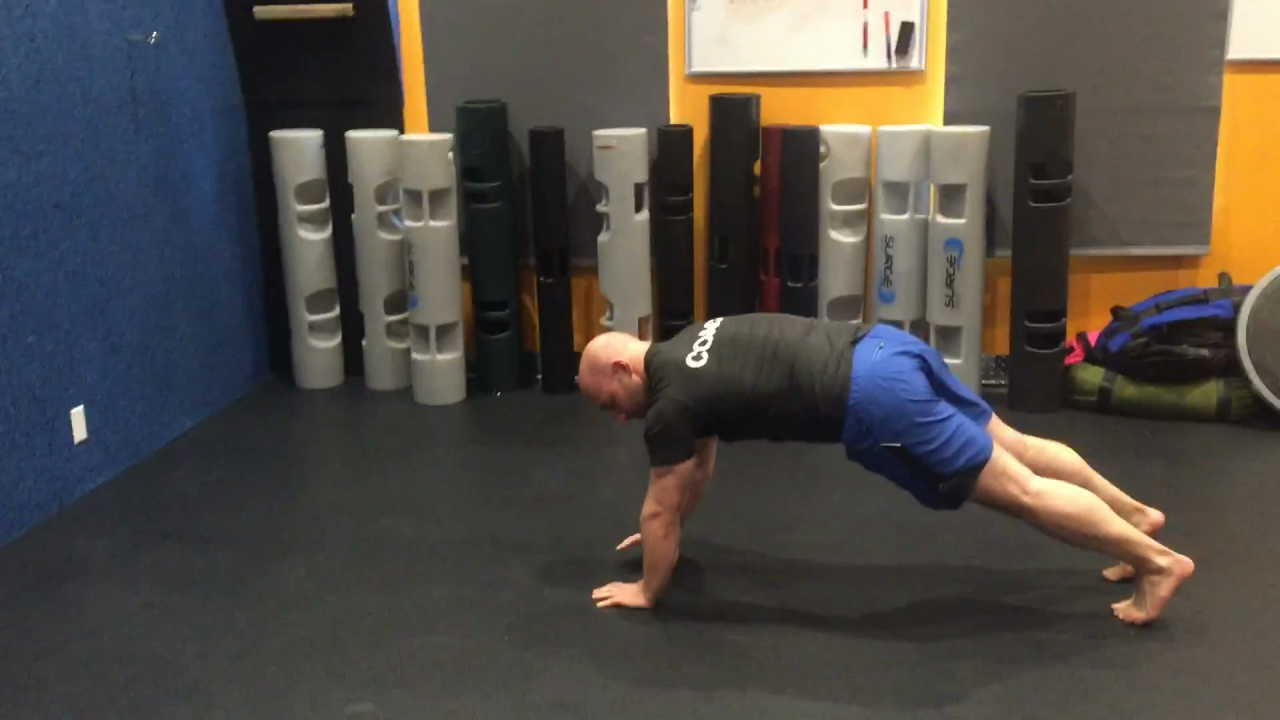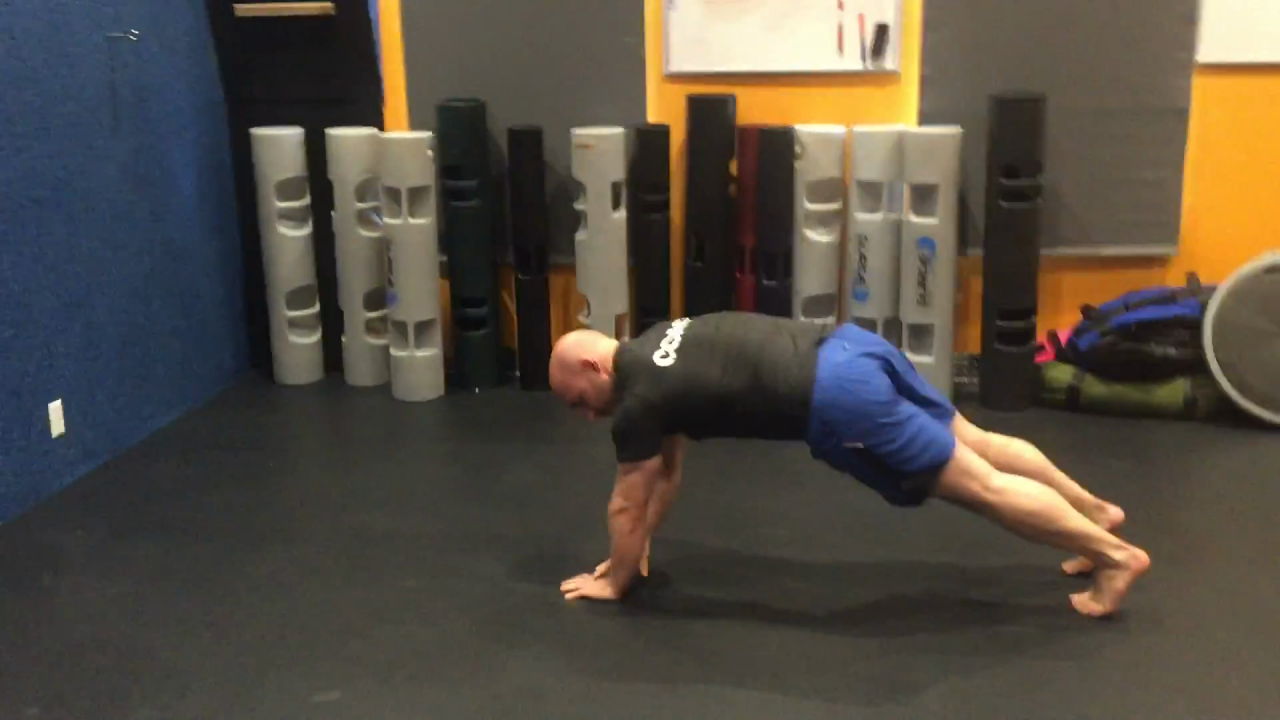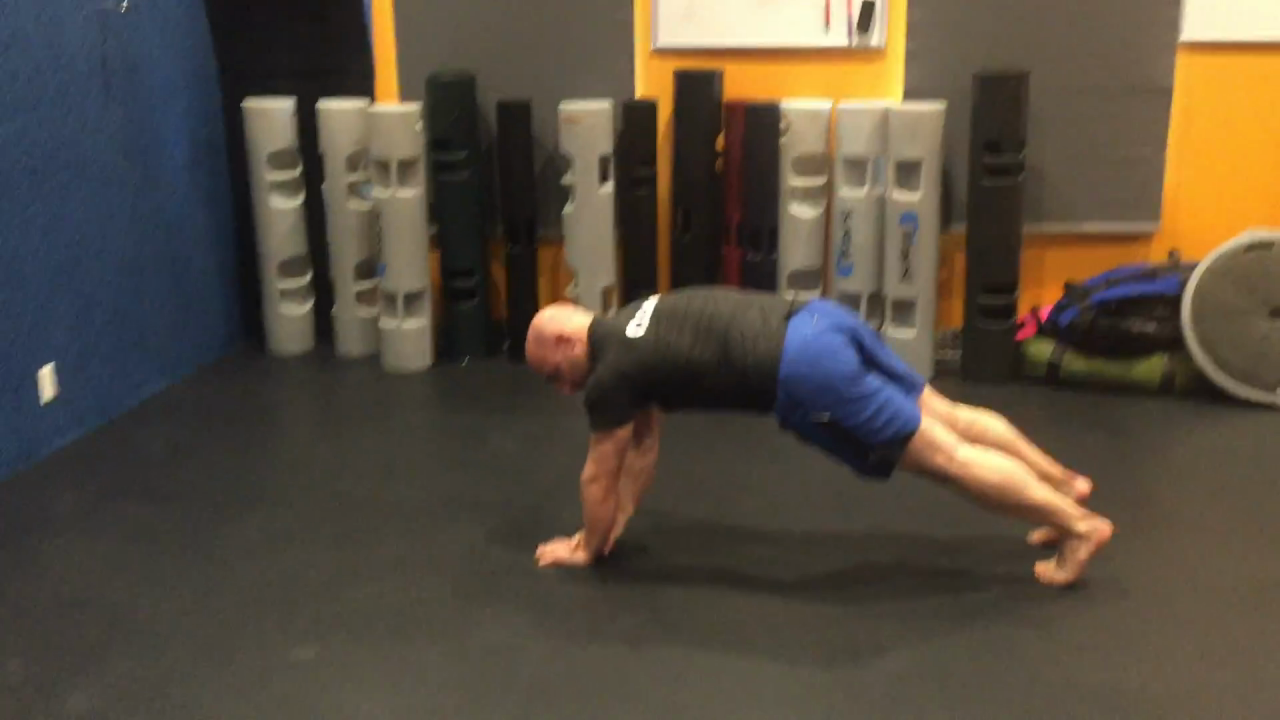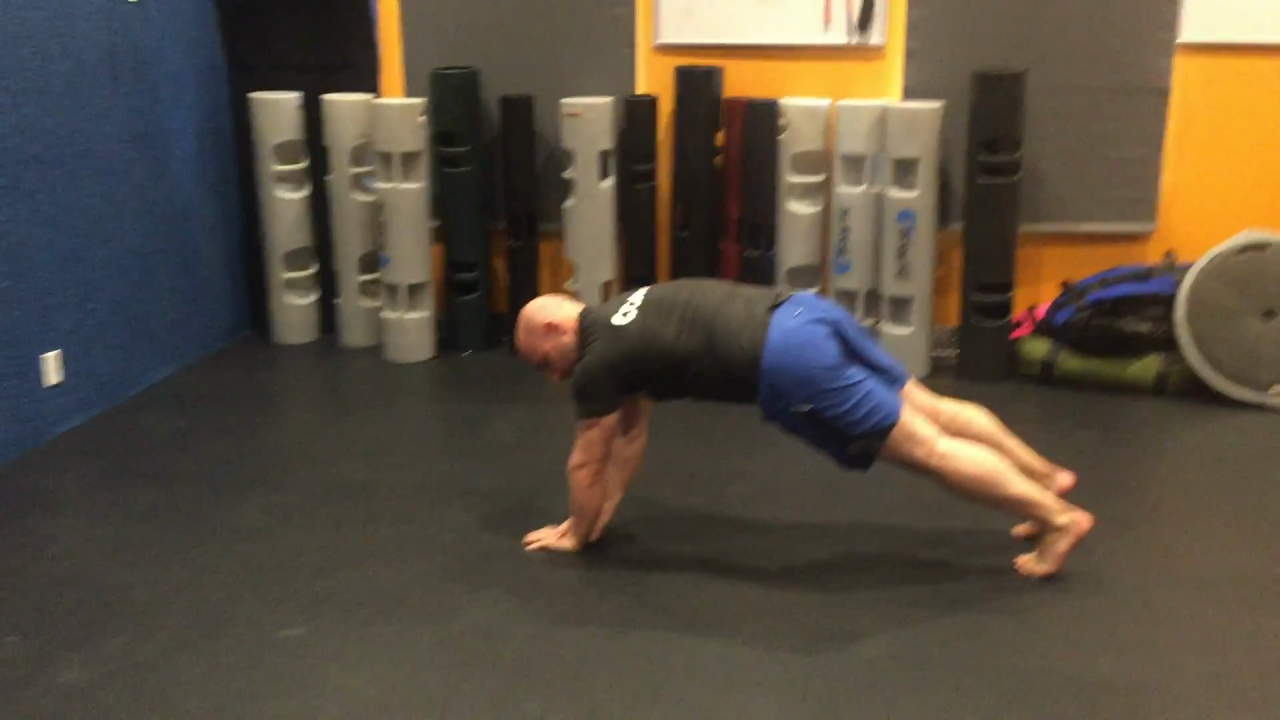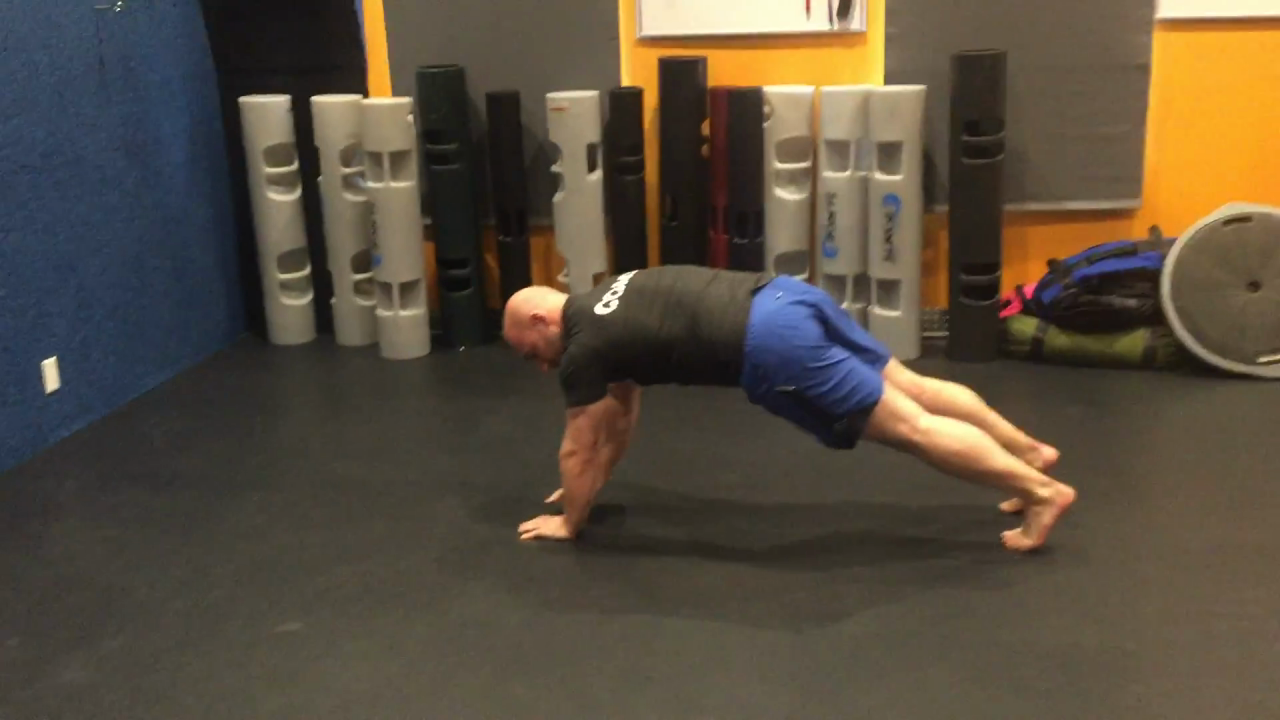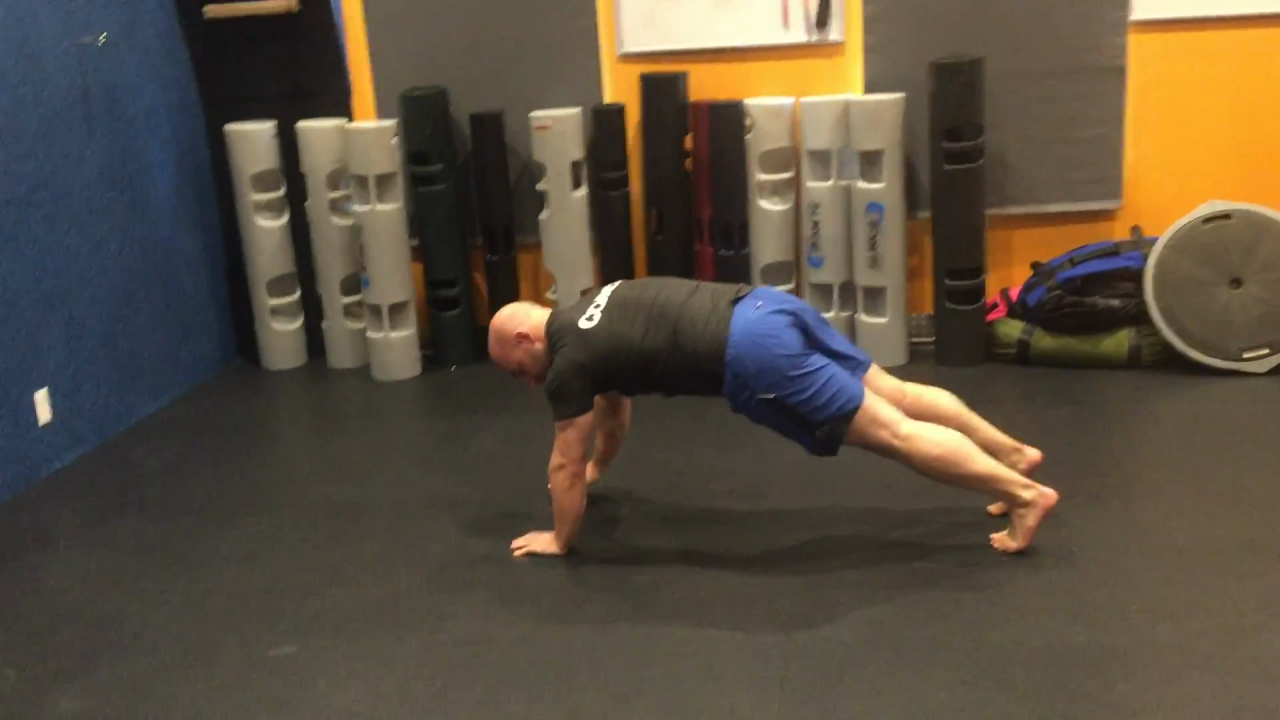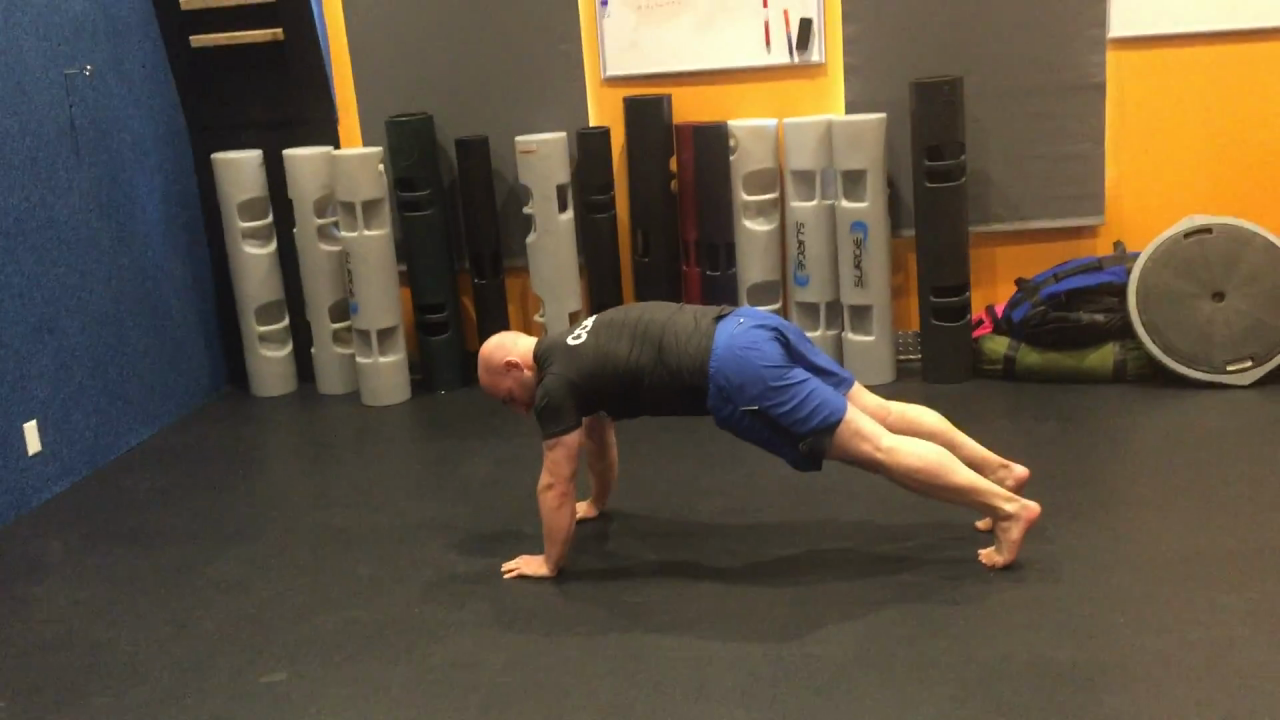
dt=0.2s
person 1, frame 1
left shoulder: (672, 401)
right shoulder: (688, 350)
left elbow: (660, 508)
right elbow: (700, 456)
left wrist: (647, 591)
right wrist: (668, 530)
left hip: (874, 400)
right hip: (884, 349)
left knee: (1016, 489)
right knee: (1012, 447)
left ankle: (1159, 562)
right ankle: (1138, 516)
person 1, frame 2
left shoulder: (639, 398)
right shoulder: (657, 349)
left elbow: (627, 504)
right elbow: (668, 467)
left wrist: (613, 583)
right wrist: (639, 547)
left hip: (838, 400)
right hip: (850, 349)
left knee: (980, 486)
right knee: (976, 445)
left ankle: (1116, 557)
right ankle: (1098, 513)
person 1, frame 3
left shoulder: (610, 371)
right shoulder: (634, 332)
left elbow: (599, 473)
right elbow: (643, 443)
left wrist: (587, 548)
right wrist: (616, 524)
left hip: (806, 373)
right hip: (821, 323)
left knee: (945, 456)
right knee: (947, 419)
left ankle: (1079, 526)
right ankle: (1065, 484)
person 1, frame 4
left shoulder: (598, 359)
right shoulder: (622, 324)
left elbow: (587, 460)
right elbow: (630, 430)
left wrist: (576, 536)
right wrist: (601, 512)
left hip: (789, 363)
right hip: (805, 315)
left knee: (927, 449)
right knee: (930, 411)
left ankle: (1059, 519)
right ankle: (1048, 479)
person 1, frame 5
left shoulder: (584, 348)
right shoulder: (607, 308)
left elbow: (576, 448)
right elbow: (623, 401)
left wrist: (569, 523)
right wrist: (595, 478)
left hip: (771, 346)
right hip: (784, 298)
left knee: (910, 427)
right knee: (912, 390)
left ankle: (1041, 493)
right ankle: (1031, 453)
person 1, frame 6
left shoulder: (568, 361)
right shoulder: (591, 322)
left elbow: (564, 463)
right elbow: (614, 400)
left wrist: (559, 539)
right wrist: (600, 467)
left hip: (754, 353)
right hip: (766, 308)
left knee: (891, 431)
right knee: (894, 395)
left ankle: (1025, 494)
right ankle: (1015, 455)
person 1, frame 7
left shoulder: (556, 382)
right shoulder: (580, 353)
left elbow: (555, 483)
right elbow: (600, 431)
left wrist: (549, 562)
right wrist: (599, 502)
left hip: (737, 369)
right hip: (749, 329)
left knee: (874, 446)
right knee: (879, 413)
left ankle: (1008, 508)
right ankle: (1002, 471)
